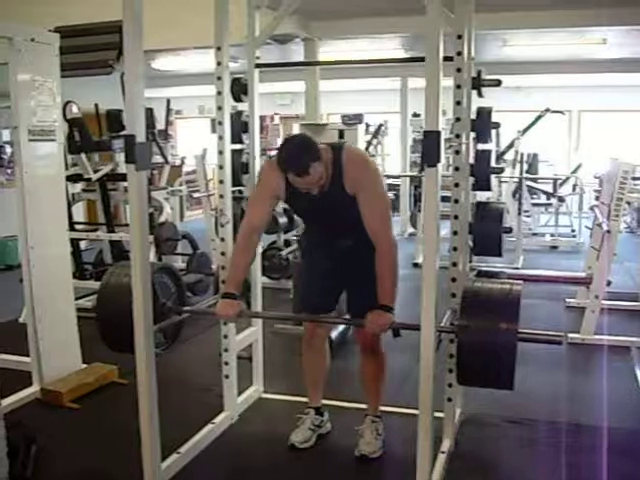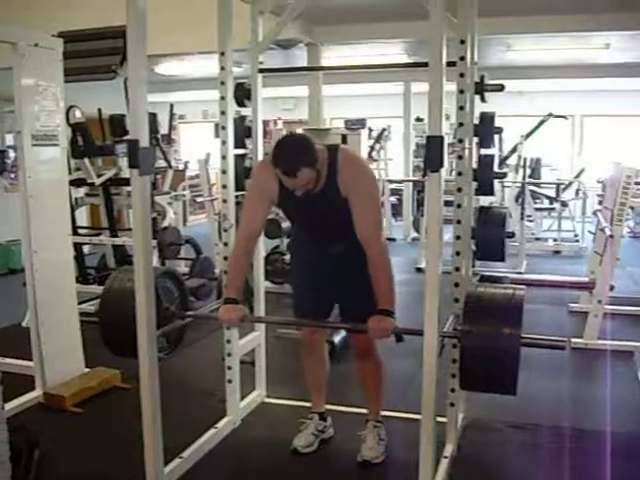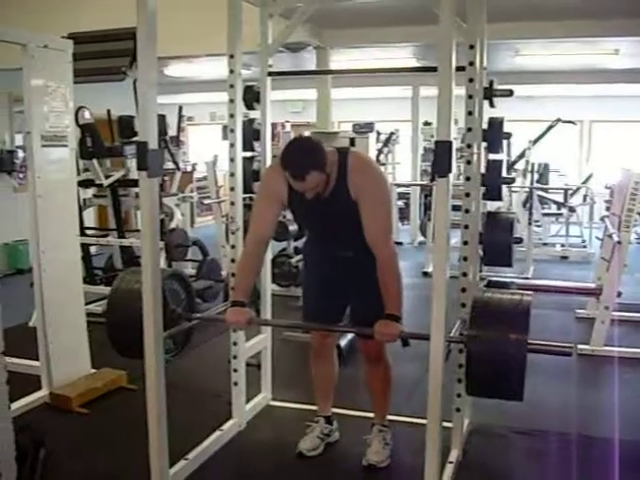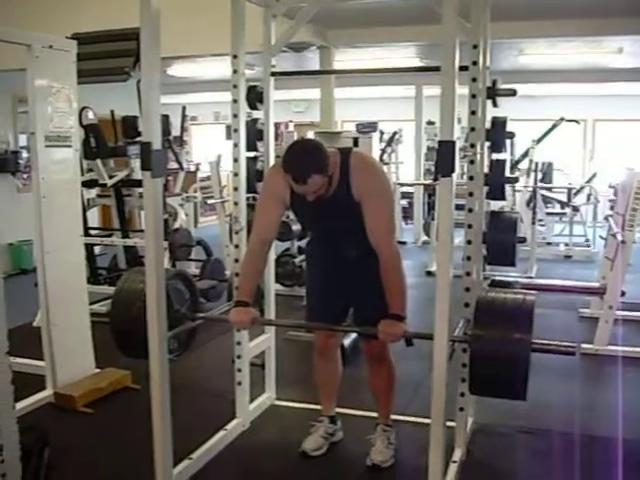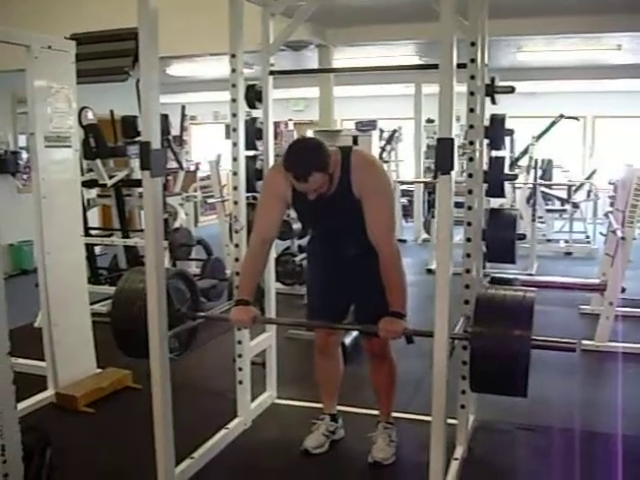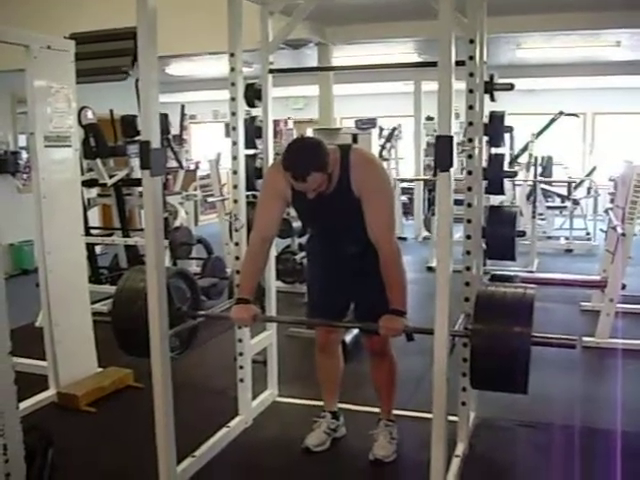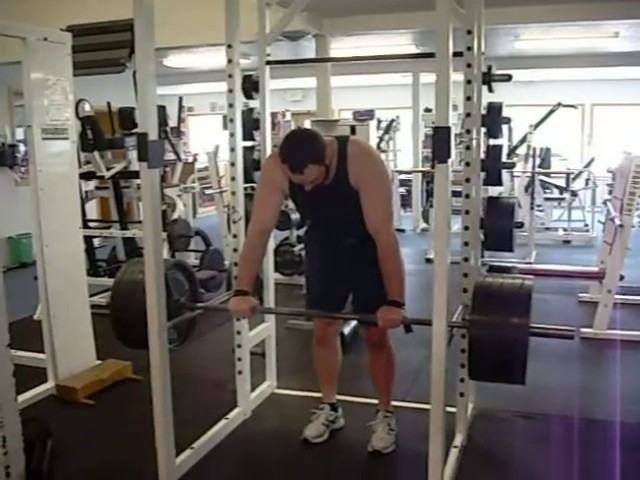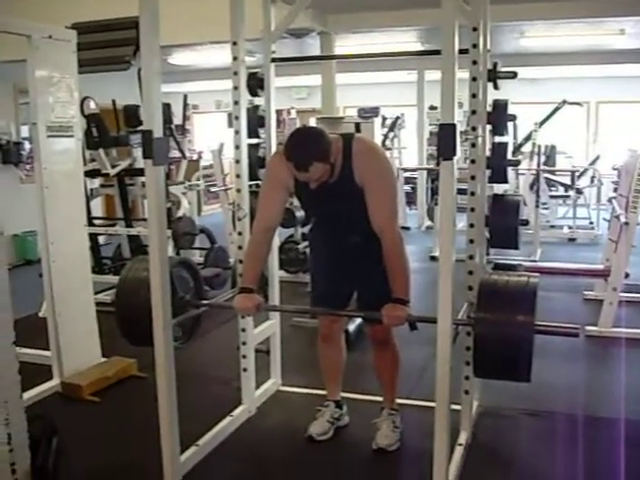
dt=0.5s
person 1, frame 1
left shoulder: (357, 166)
right shoulder: (273, 173)
left elbow: (384, 239)
right elbow: (250, 231)
left wrist: (385, 306)
right wrist: (230, 293)
left hip: (363, 249)
right hip: (318, 246)
left knee: (369, 336)
right knee: (312, 330)
left ankle: (373, 419)
right ankle: (316, 414)
person 1, frame 2
left shoulder: (352, 170)
right shoulder: (265, 175)
left elbow: (374, 242)
right elbow: (246, 237)
left wrist: (385, 310)
right wrist: (232, 299)
left hip: (355, 255)
right hip: (309, 252)
left knee: (363, 342)
right knee: (310, 337)
left ankle: (374, 425)
right ankle: (319, 418)
person 1, frame 3
left shoulder: (362, 173)
right shoulder: (275, 179)
left elbow: (383, 247)
right elbow: (257, 240)
left wrist: (392, 315)
right wrist: (239, 301)
left hip: (367, 259)
right hip: (322, 257)
left knee: (373, 347)
right knee: (320, 342)
left ankle: (381, 430)
right ankle: (325, 422)
person 1, frame 4
left shoulder: (365, 173)
right shoulder: (277, 180)
left elbow: (386, 247)
right elbow: (260, 241)
left wrist: (396, 315)
right wrist: (243, 301)
left hip: (369, 259)
right hip: (324, 257)
left knee: (375, 347)
right knee: (323, 341)
left ankle: (384, 429)
right ankle: (328, 422)
person 1, frame 5
left shoulder: (365, 171)
right shoulder: (278, 179)
left elbow: (386, 245)
right elbow: (261, 239)
left wrist: (397, 313)
right wrist: (244, 300)
left hip: (370, 257)
right hip: (325, 255)
left knee: (377, 345)
right knee: (325, 340)
left ankle: (386, 427)
right ankle: (330, 420)
person 1, frame 6
left shoulder: (364, 169)
right shoulder: (277, 177)
left elbow: (386, 242)
right elbow: (261, 238)
left wrist: (397, 310)
right wrist: (244, 299)
left hip: (370, 255)
right hip: (325, 253)
left knee: (378, 342)
right knee: (325, 337)
left ankle: (387, 424)
right ankle: (331, 417)
person 1, frame 7
left shoulder: (362, 160)
right shoulder: (275, 168)
left elbow: (383, 233)
right elbow: (258, 229)
left wrist: (395, 301)
right wrist: (242, 290)
left hip: (368, 246)
right hip: (323, 245)
left knee: (376, 334)
right knee: (323, 329)
left ankle: (385, 415)
right ankle: (329, 409)
person 1, frame 8
left shoulder: (367, 158)
right shoulder: (280, 166)
left elbow: (388, 231)
right elbow: (264, 227)
left wrist: (400, 299)
right wrist: (248, 288)
left hip: (373, 244)
right hip: (328, 243)
left knee: (380, 331)
right knee: (327, 327)
left ankle: (390, 412)
right ankle: (334, 406)
